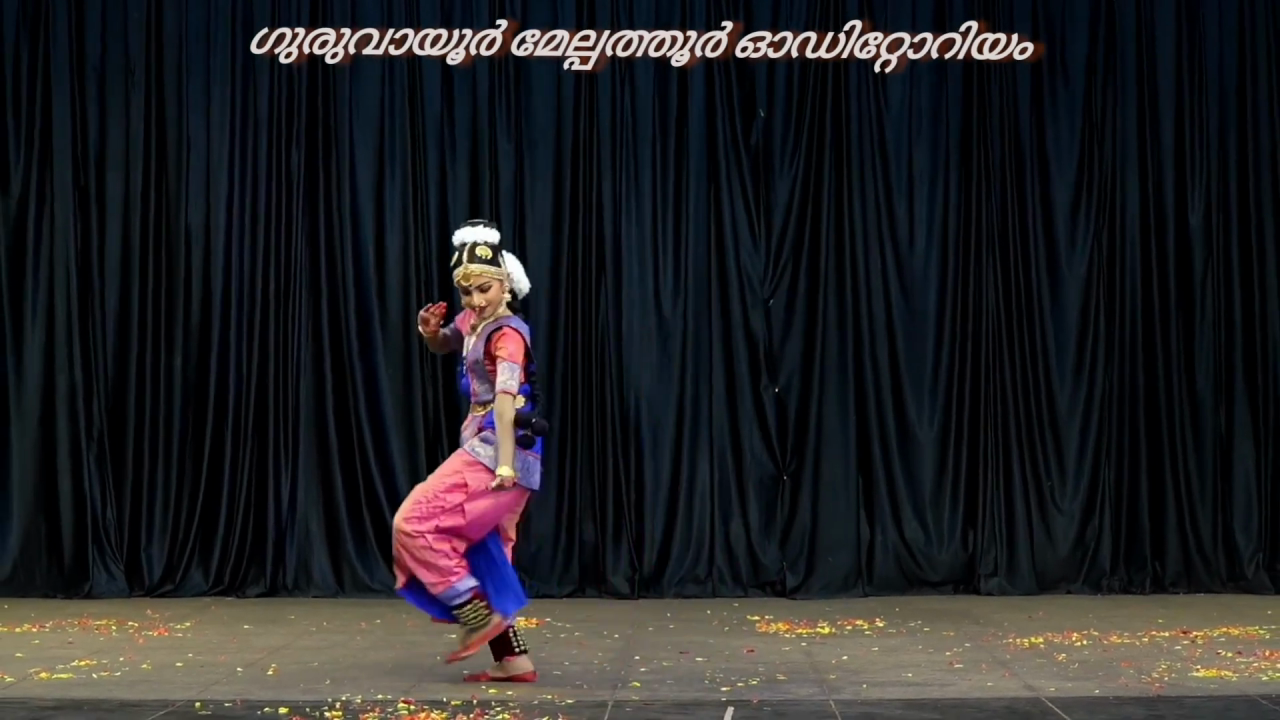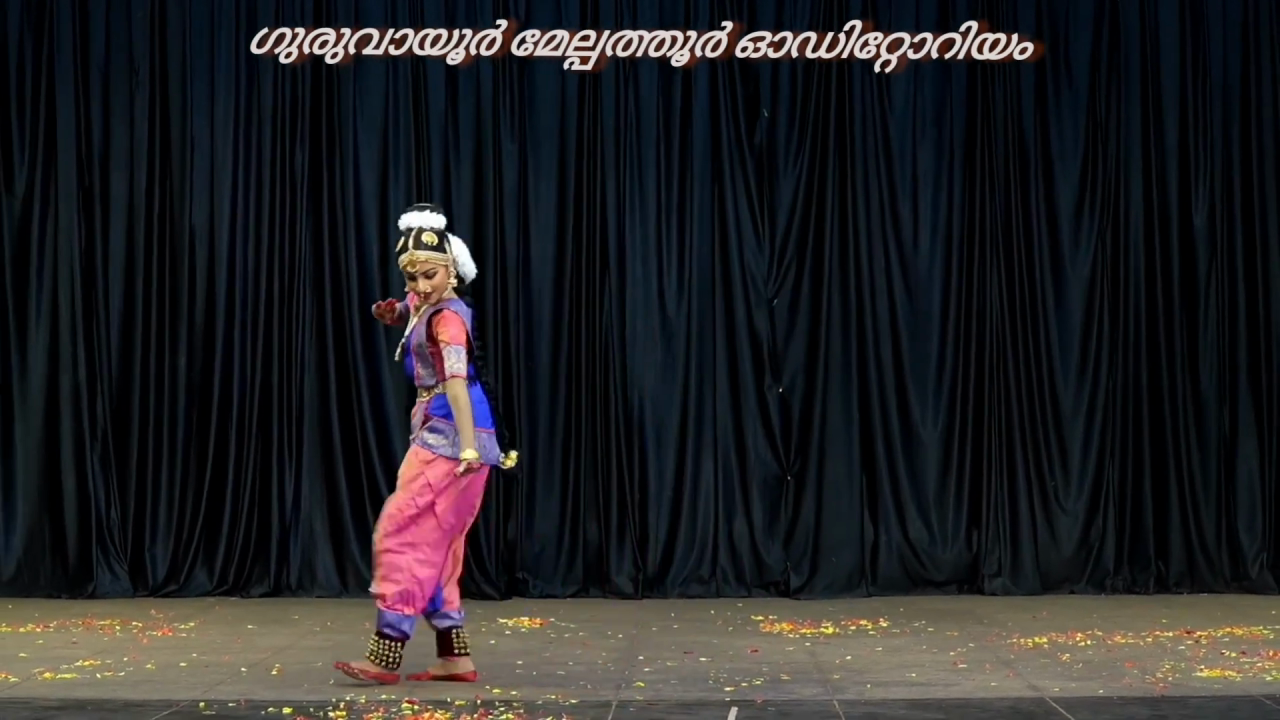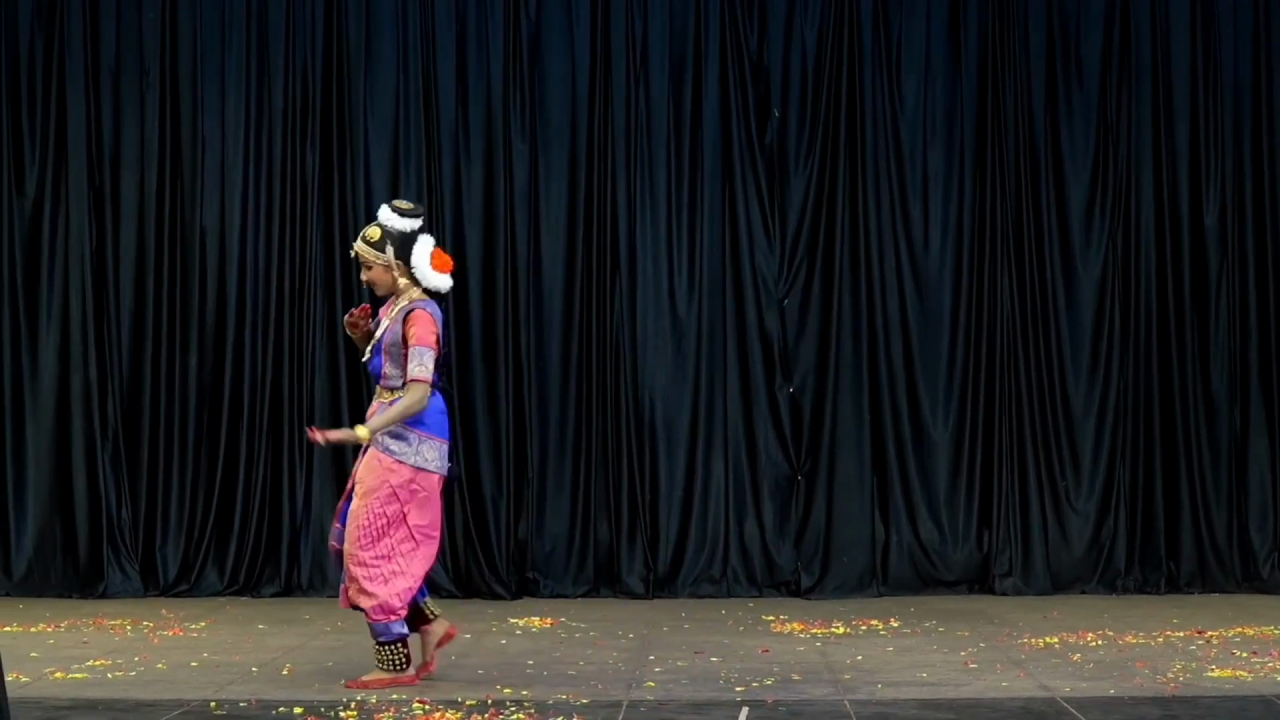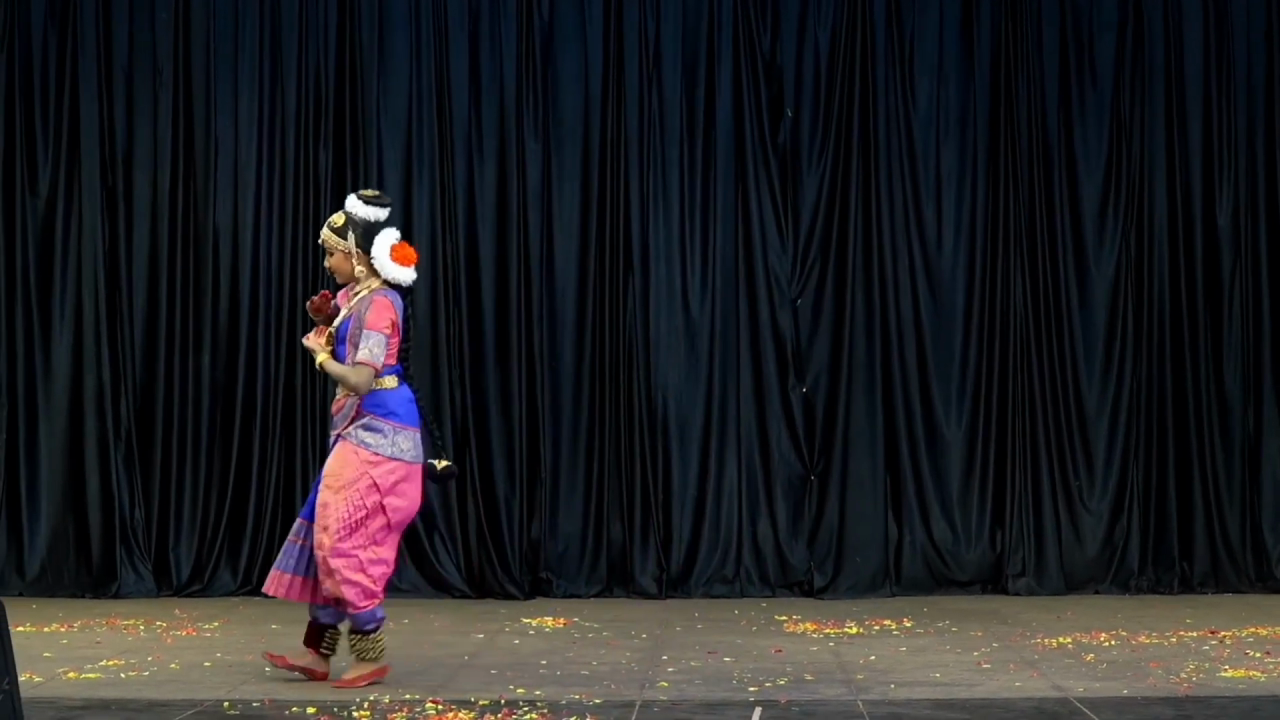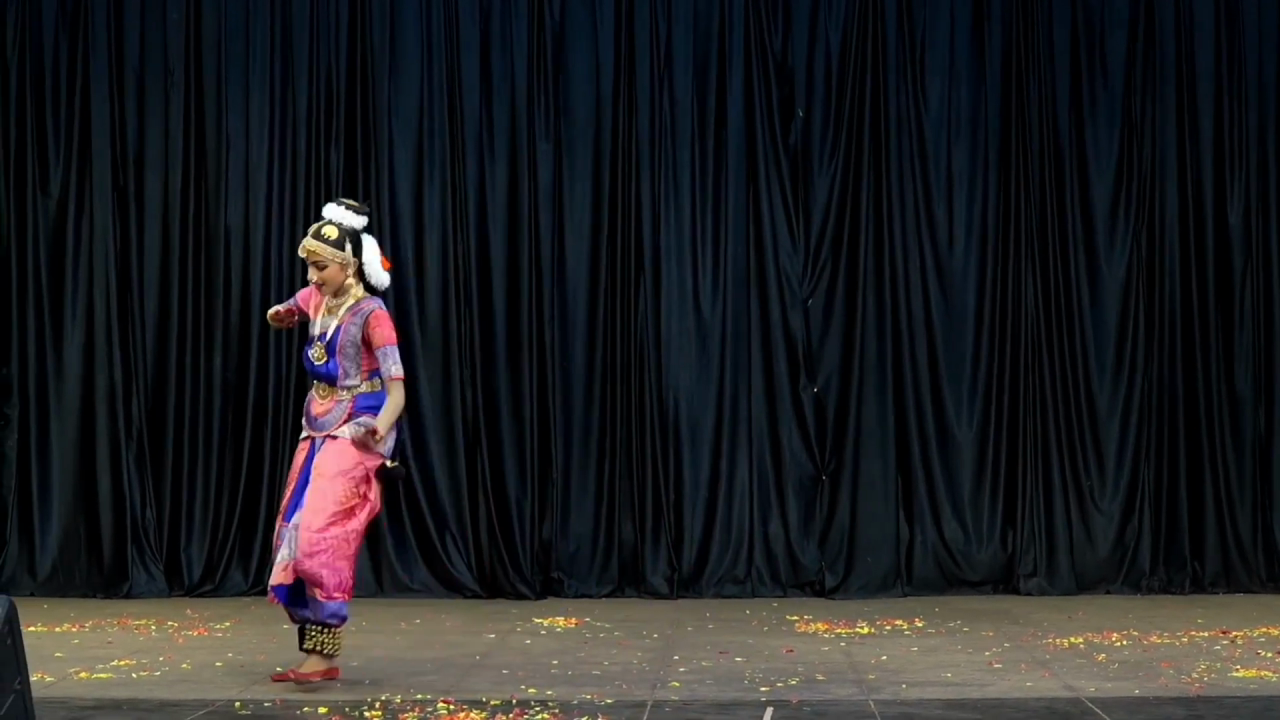
dt=0.3s
person 1, frame 1
left shoulder: (507, 333)
right shoulder: (476, 318)
left elbow: (507, 400)
right elbow: (442, 346)
left wrist: (503, 464)
right wrist: (429, 328)
left hip: (498, 449)
right hip: (487, 446)
left knee: (416, 524)
right knee: (482, 553)
left ankle: (481, 617)
right ankle: (512, 659)
person 1, frame 2
left shoulder: (447, 316)
right shoulder: (422, 300)
left elbow: (456, 383)
right elbow: (399, 314)
left wrist: (468, 448)
right wrist: (389, 312)
left hip: (447, 435)
right hip: (440, 434)
left knee: (404, 539)
right knee: (434, 547)
left ankle: (384, 658)
right ankle: (453, 657)
person 1, frame 3
left shoulder: (419, 315)
right shoulder: (398, 306)
left elbow: (411, 397)
right elbow: (374, 350)
left wrist: (360, 433)
right wrist: (359, 328)
left hip: (409, 440)
right hip: (391, 439)
left knee: (373, 547)
right knee: (379, 544)
left ankle: (400, 664)
right ankle: (428, 624)
person 1, frame 4
left shoulder: (379, 303)
right shoulder: (355, 296)
left elbow: (361, 378)
right elbow: (330, 334)
left wrist: (320, 355)
right wrist: (323, 318)
left hip: (381, 431)
right hip: (360, 430)
left knee: (344, 538)
right knee: (323, 532)
left ankle: (369, 654)
right ankle: (315, 652)
person 1, frame 5
left shoulder: (373, 314)
right shoulder: (316, 297)
left elbow: (397, 388)
right elbow: (279, 317)
left wrist: (380, 428)
right wrist: (282, 314)
left hip: (356, 434)
right hip: (318, 432)
left knee: (319, 536)
right knee: (299, 539)
left ankle: (325, 651)
right ankle: (315, 649)
